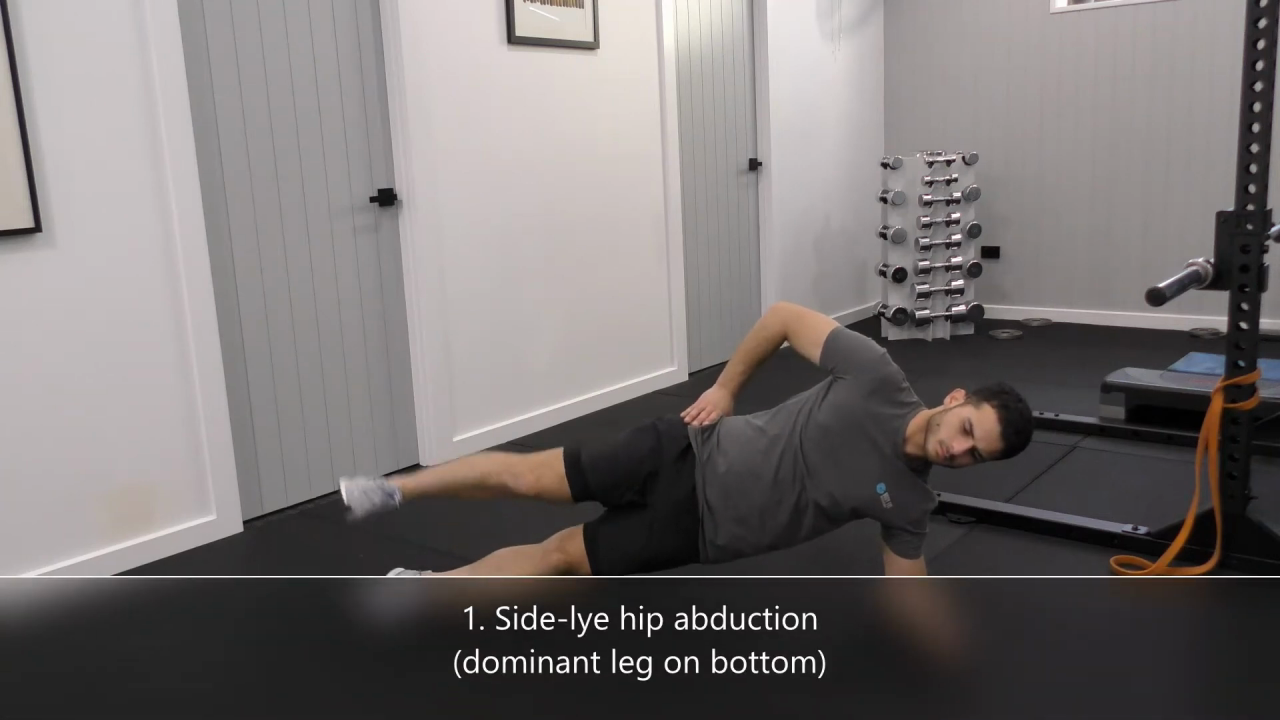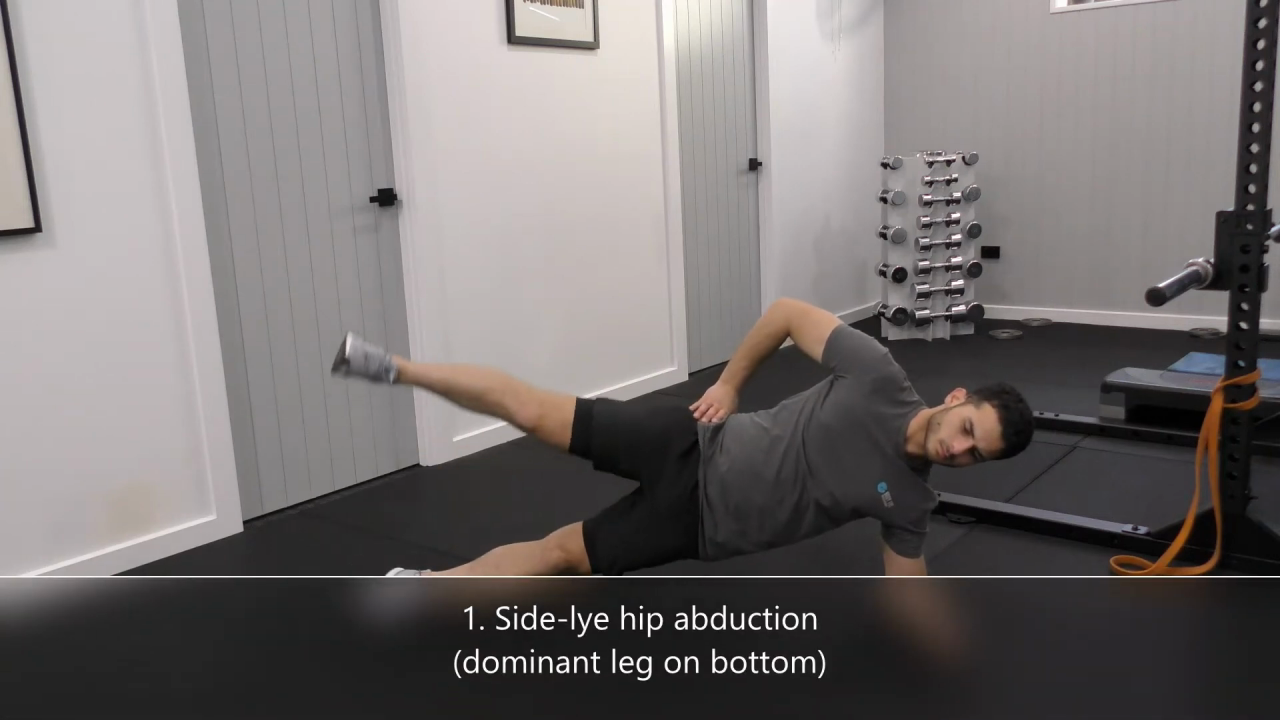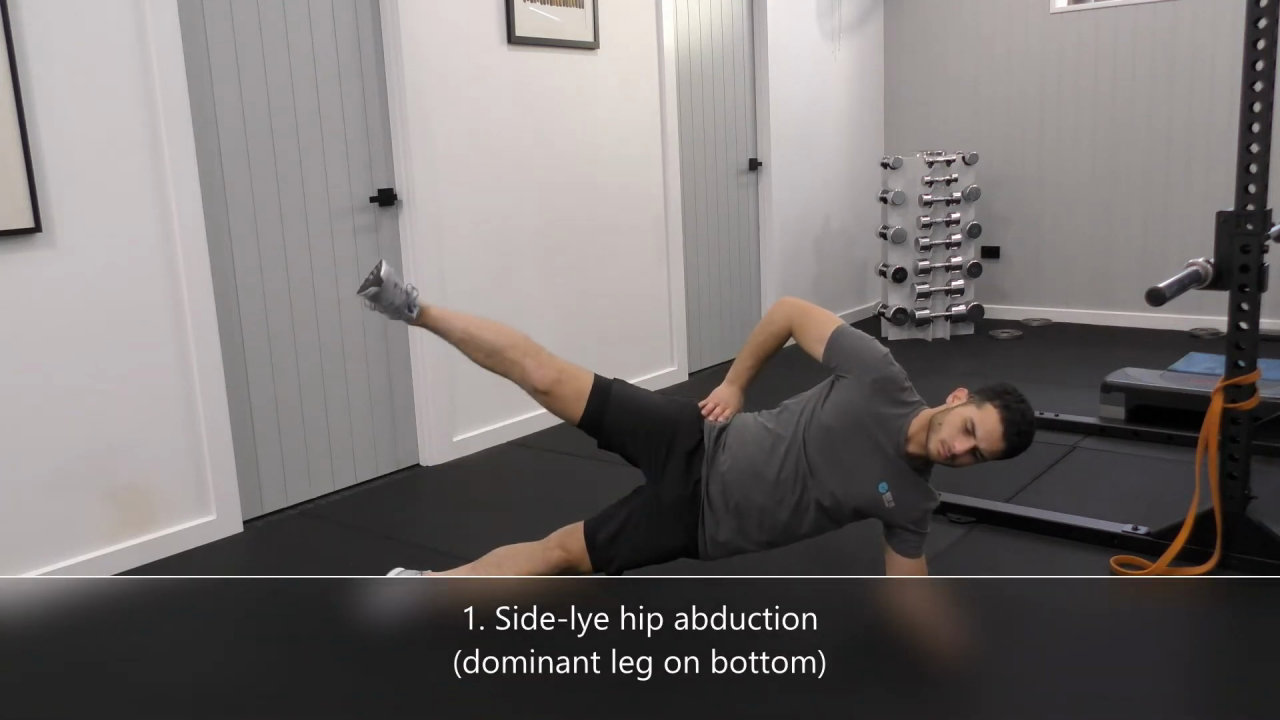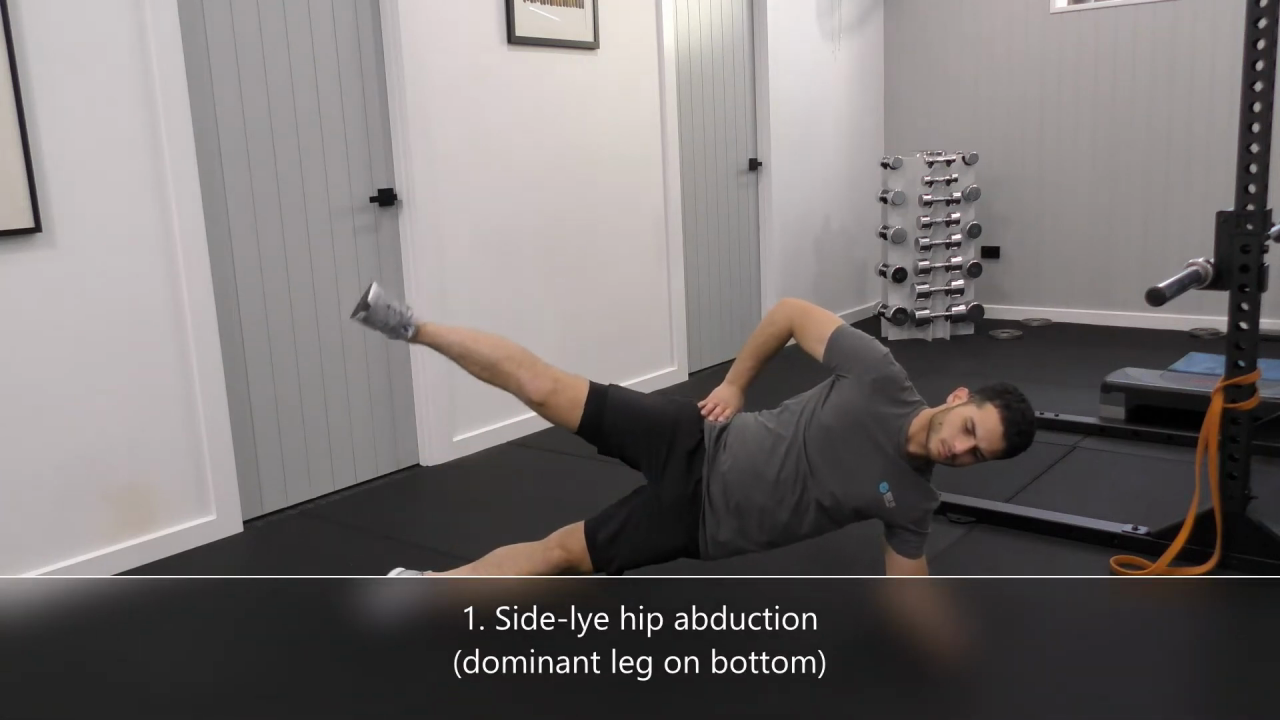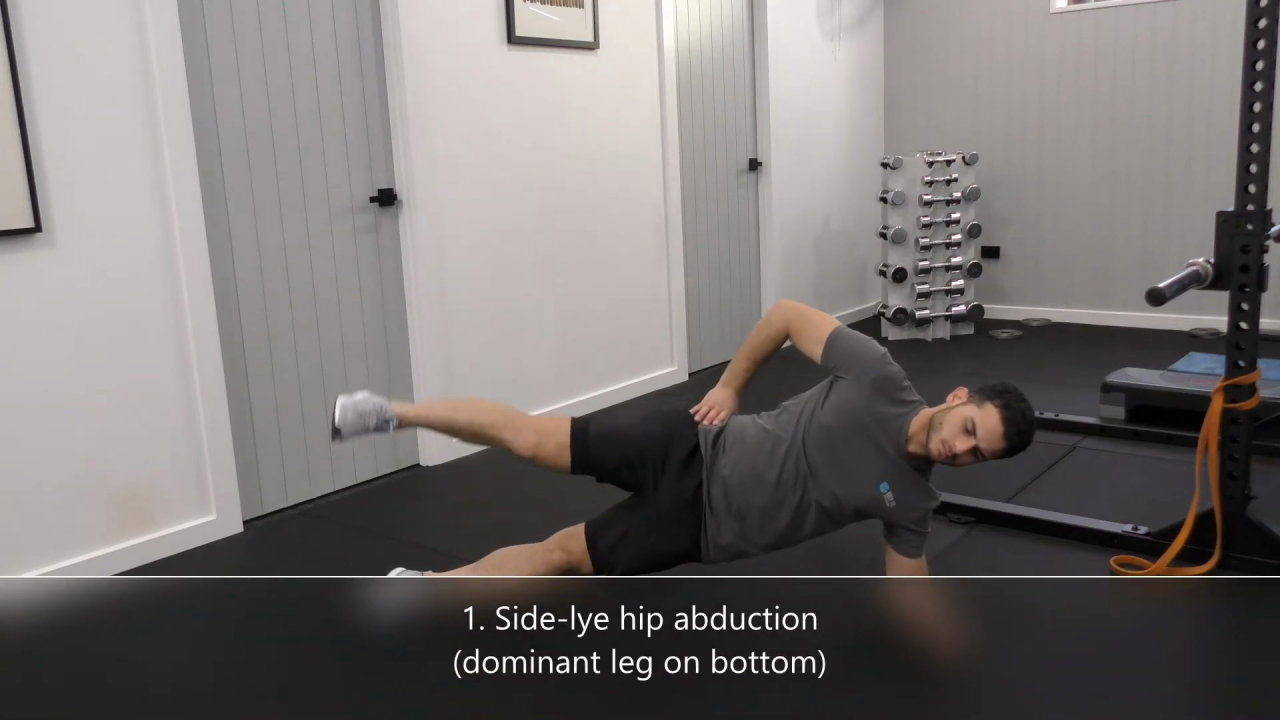
dt=0.3s
person 1, frame 1
left shoulder: (910, 500)
right shoulder: (878, 377)
right elbow: (785, 315)
right wrist: (725, 387)
left hip: (700, 527)
right hip: (695, 456)
left knee: (562, 555)
right knee: (530, 475)
right ankle: (396, 491)
person 1, frame 2
left shoulder: (910, 501)
right shoulder: (879, 375)
right elbow: (788, 310)
right wrist: (728, 383)
left hip: (699, 522)
right hip: (694, 448)
left knee: (560, 552)
right knee: (529, 405)
right ankle: (395, 367)
person 1, frame 3
left shoulder: (910, 497)
right shoulder: (879, 378)
left elbow: (907, 587)
right elbow: (791, 311)
right wrist: (734, 385)
left hip: (698, 517)
right hip: (696, 444)
left knee: (561, 554)
right knee: (544, 374)
right ankle: (418, 309)
person 1, frame 4
left shoulder: (912, 500)
right shoulder: (880, 375)
left elbow: (907, 587)
right elbow: (791, 311)
right wrist: (734, 384)
left hip: (702, 520)
right hip: (698, 444)
left knee: (563, 552)
right knee: (542, 384)
right ankle: (410, 326)
person 1, frame 5
left shoulder: (912, 498)
right shoulder: (879, 376)
left elbow: (907, 587)
right elbow: (788, 313)
right wrist: (729, 386)
left hip: (701, 522)
right hip: (695, 449)
left knee: (561, 553)
right knee: (530, 436)
right ankle: (393, 412)
